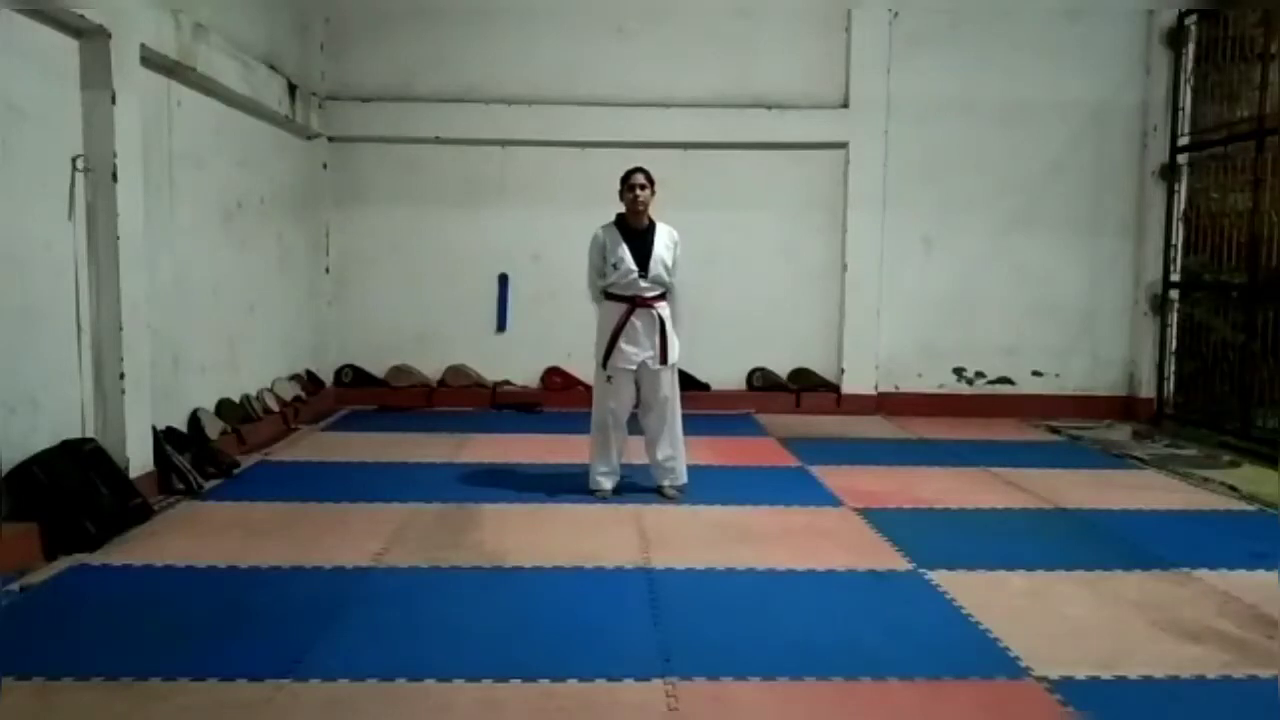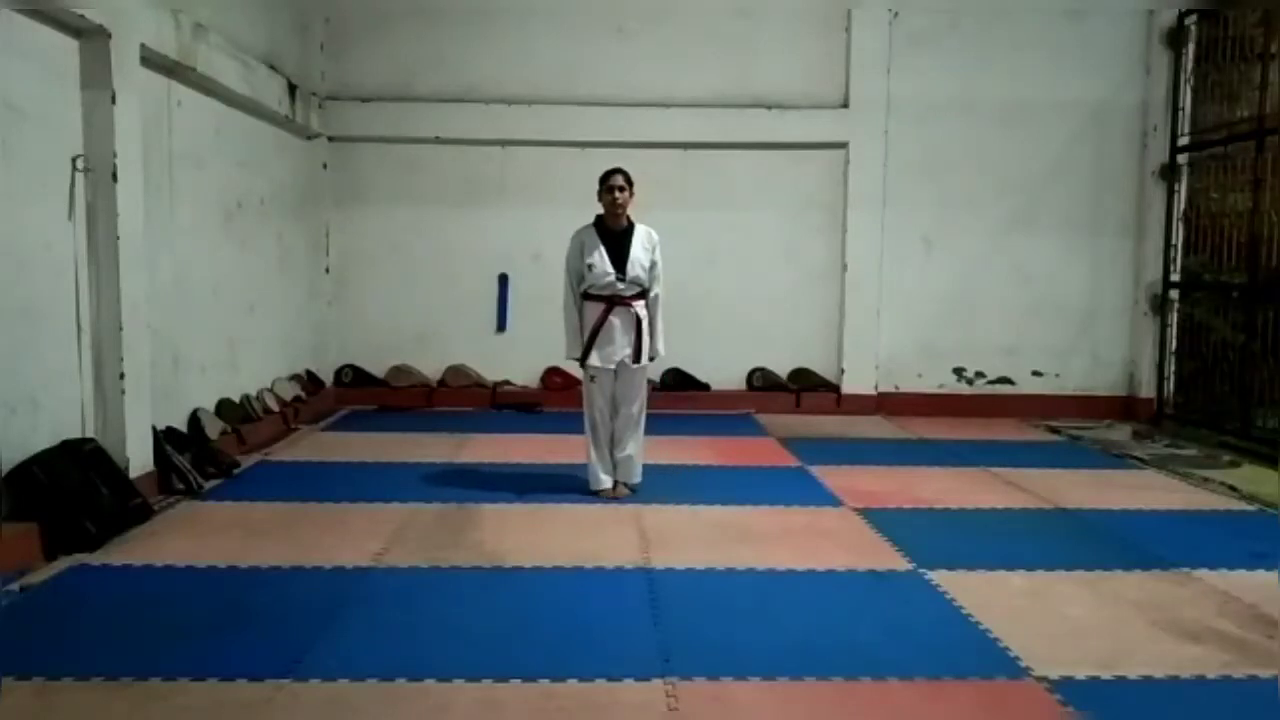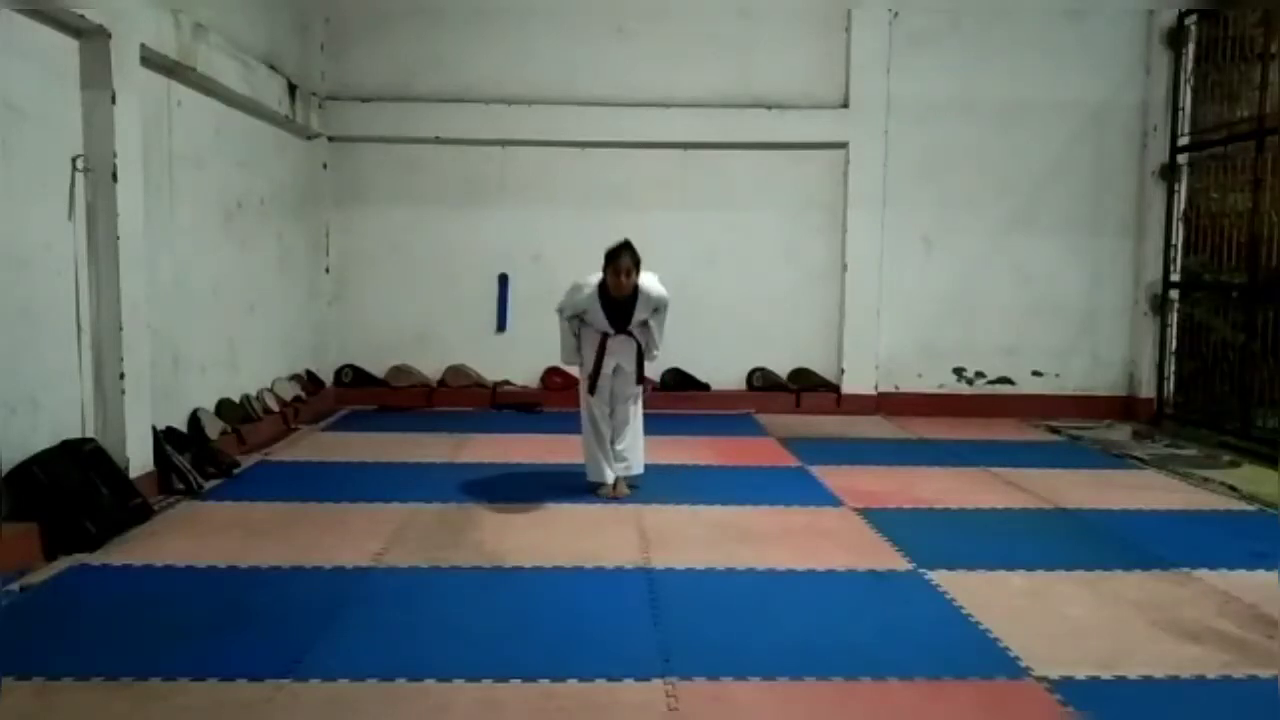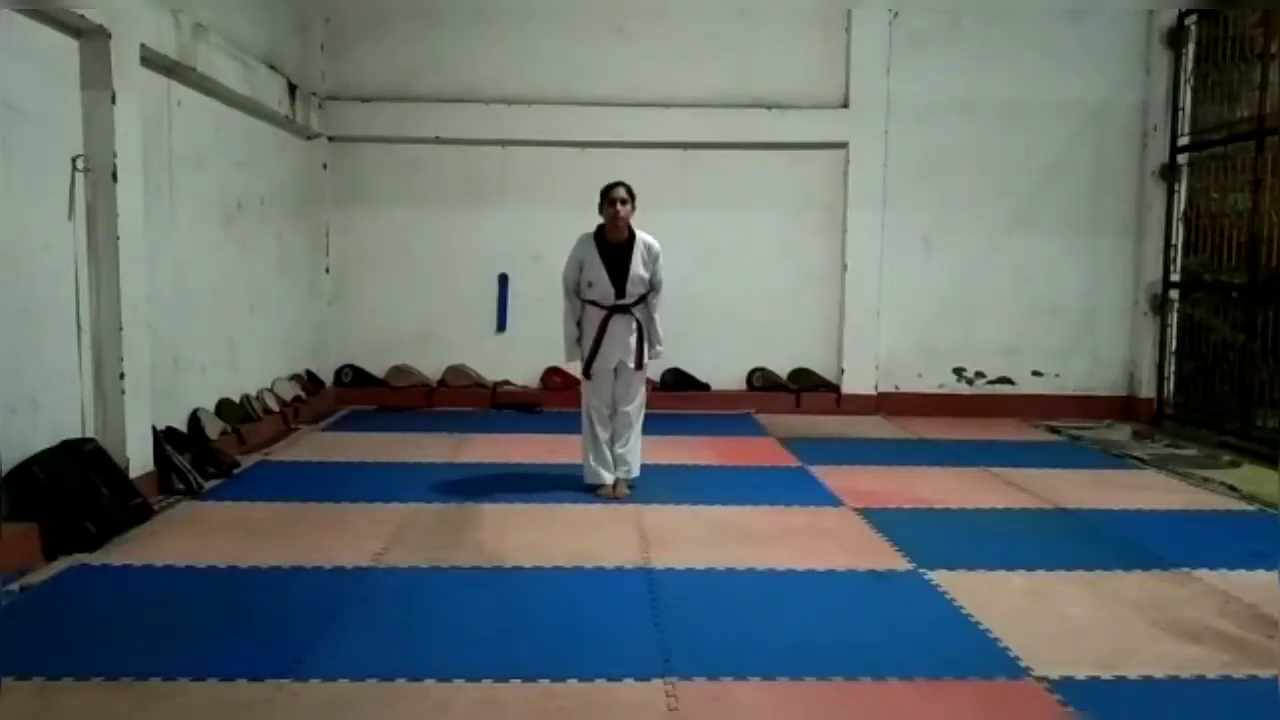
dt=1s
person 1, frame 1
left shoulder: (669, 237)
right shoulder: (604, 236)
left elbow: (670, 287)
right elbow: (596, 285)
right wrist: (624, 307)
left hip: (657, 326)
right hip: (617, 326)
left knee: (662, 407)
right knee: (611, 408)
left ankle: (669, 477)
right ankle: (604, 477)
person 1, frame 2
left shoulder: (648, 238)
right shoulder: (583, 239)
left elbow: (655, 292)
right elbow: (572, 292)
left wrist: (655, 341)
right wrist: (575, 343)
left hip: (634, 327)
right hip: (597, 327)
left knee: (631, 408)
right knee: (599, 408)
left ankle: (625, 475)
right ankle: (603, 477)
person 1, frame 3
left shoulder: (652, 291)
right shoulder: (584, 292)
left elbow: (660, 309)
right elbow: (565, 313)
left wrist: (651, 345)
right wrist: (572, 352)
left hip: (631, 345)
right hip: (596, 343)
left knee: (628, 406)
right knee: (597, 407)
left ankle: (622, 474)
right ankle: (604, 476)
person 1, frame 4
left shoulder: (649, 247)
right shoulder: (584, 246)
left elbow: (655, 293)
right elbow: (570, 294)
left wrist: (655, 341)
right wrist: (573, 343)
left hip: (632, 330)
right hip: (597, 328)
left knee: (630, 406)
right knee: (597, 406)
left ankle: (623, 474)
right ankle: (602, 475)
